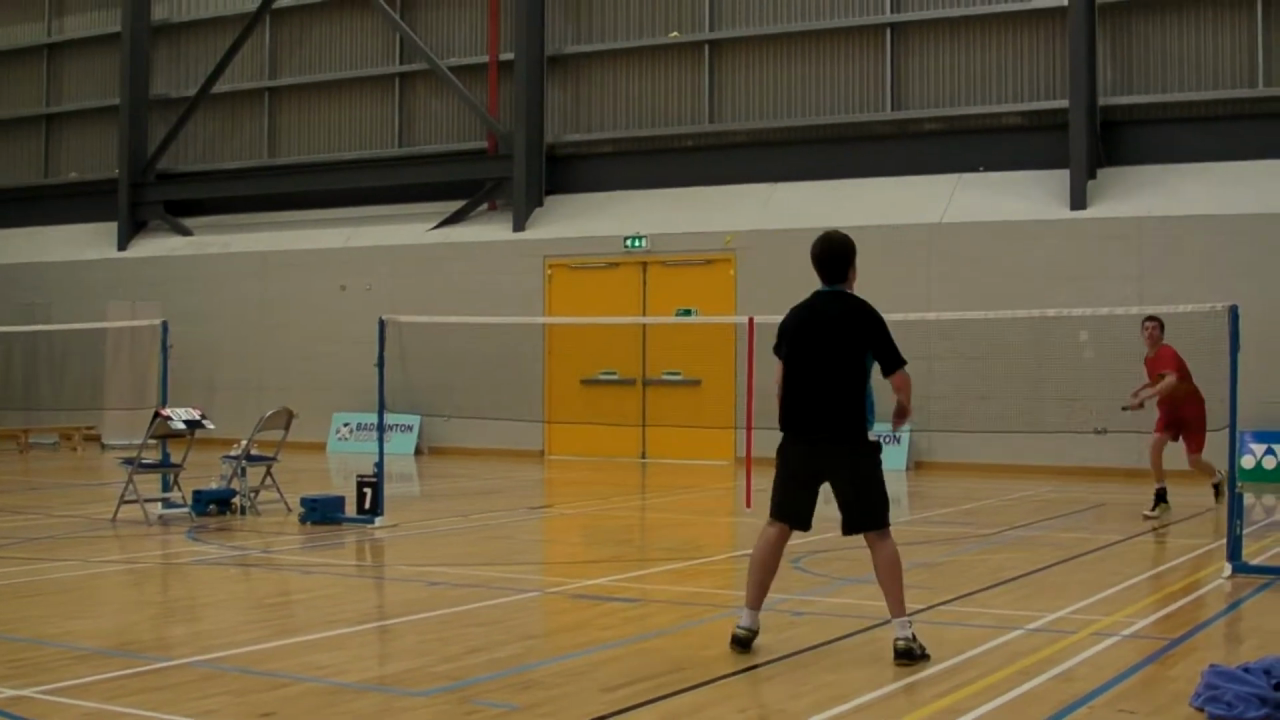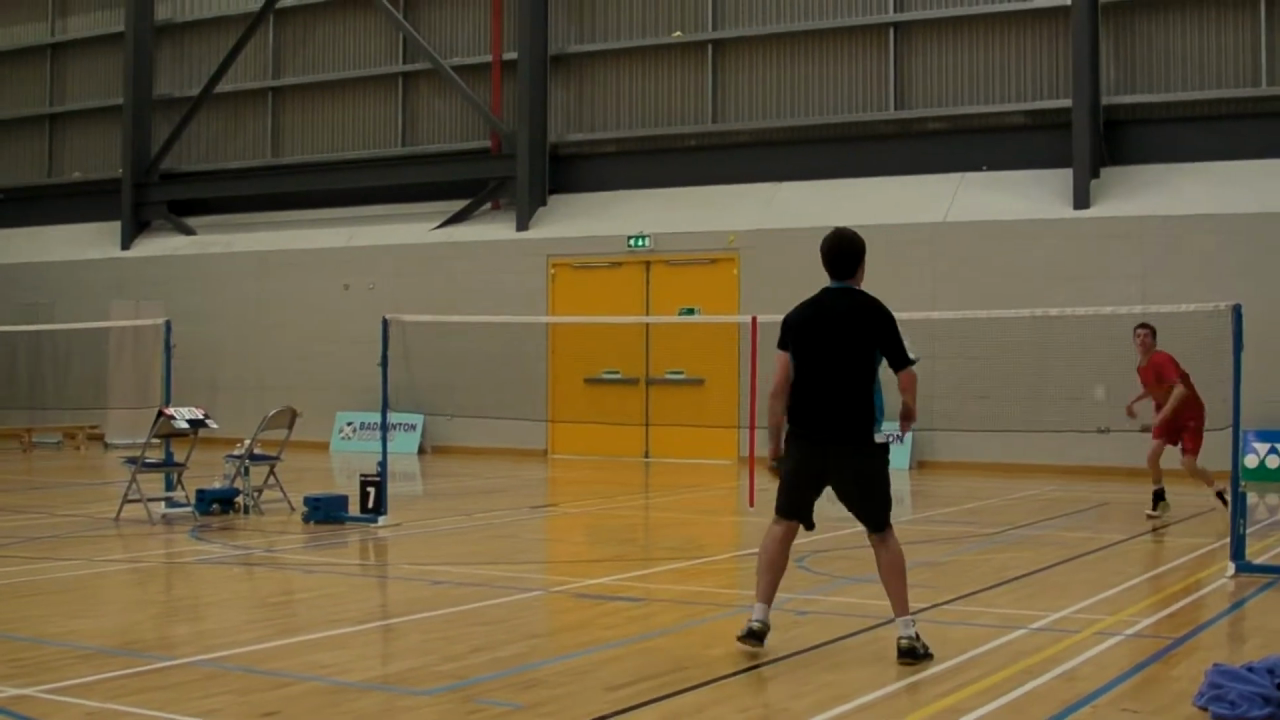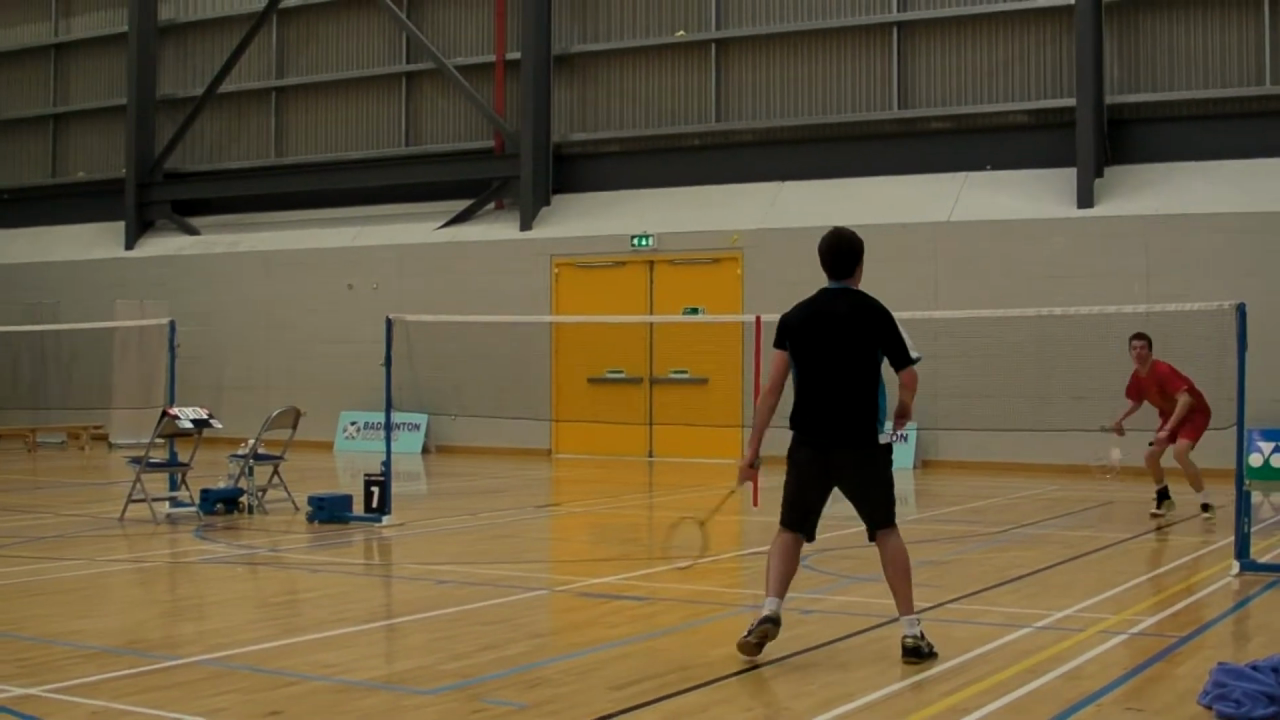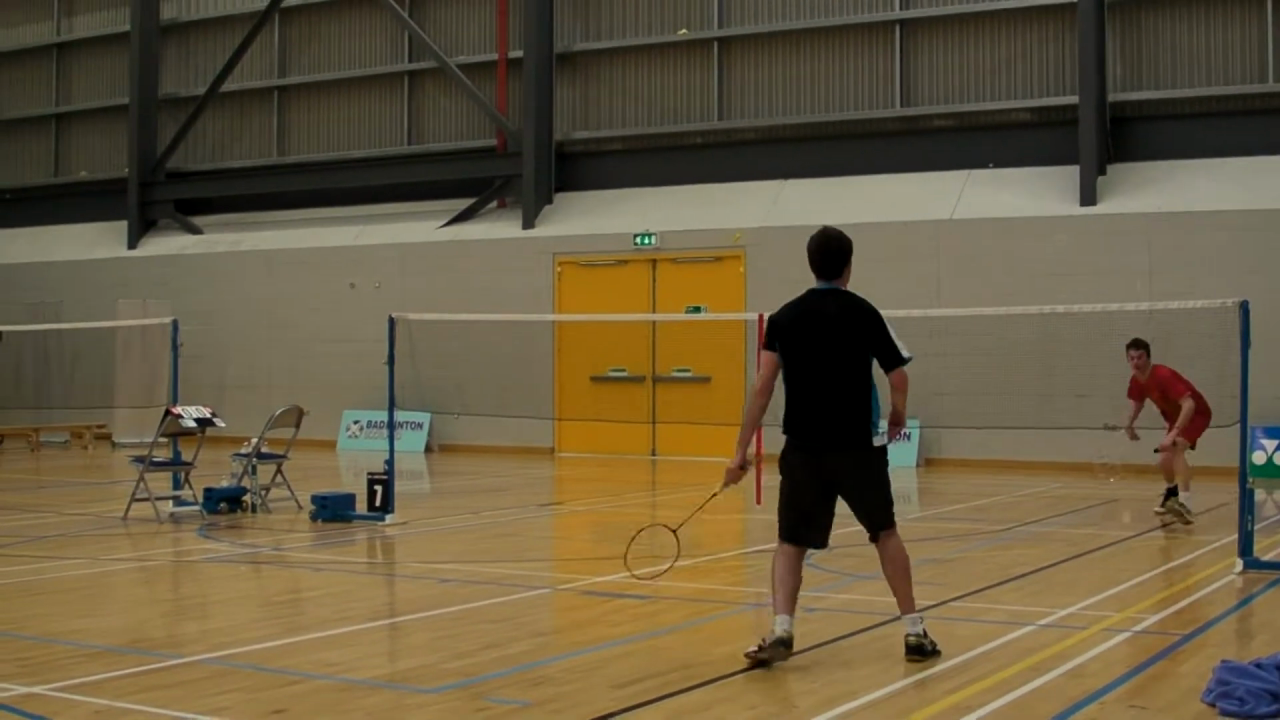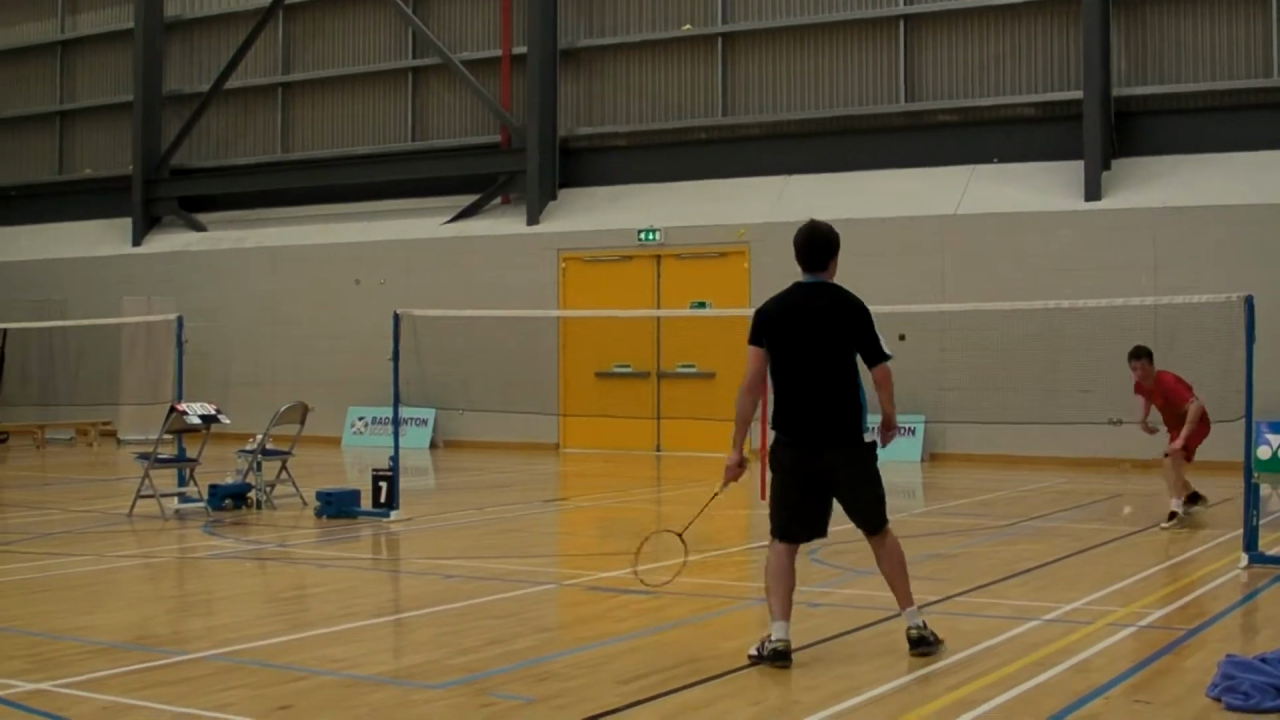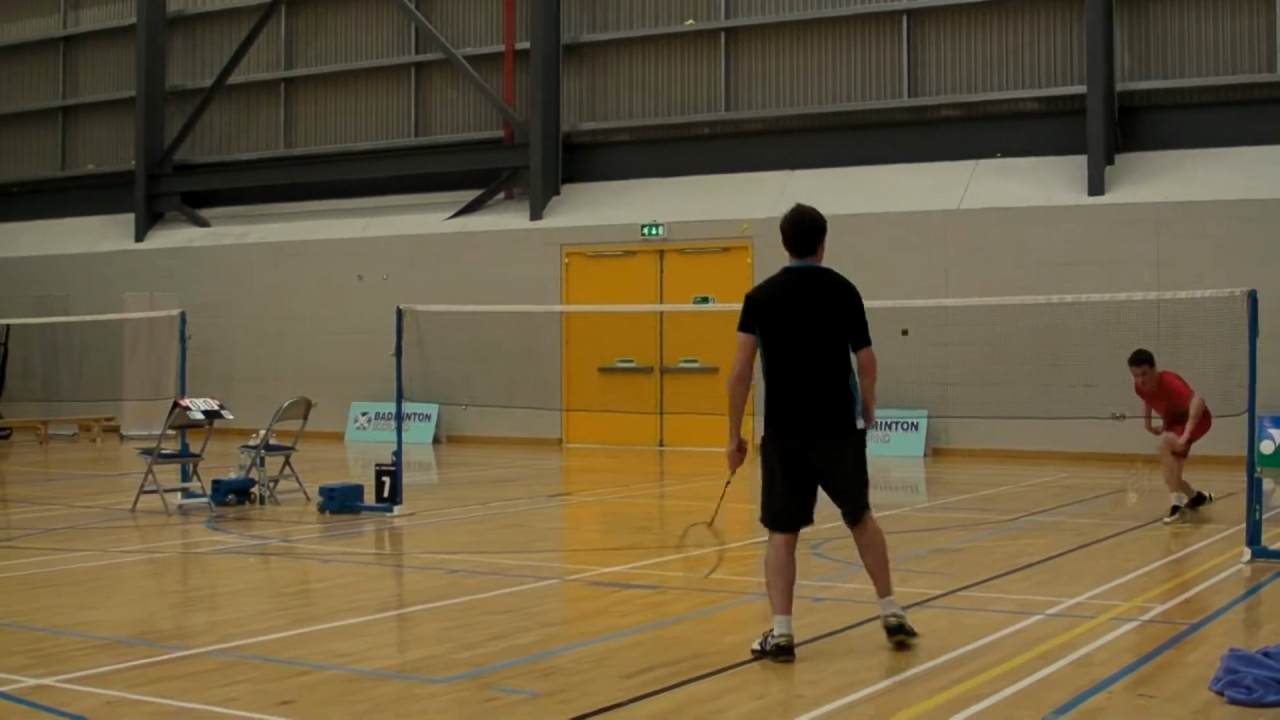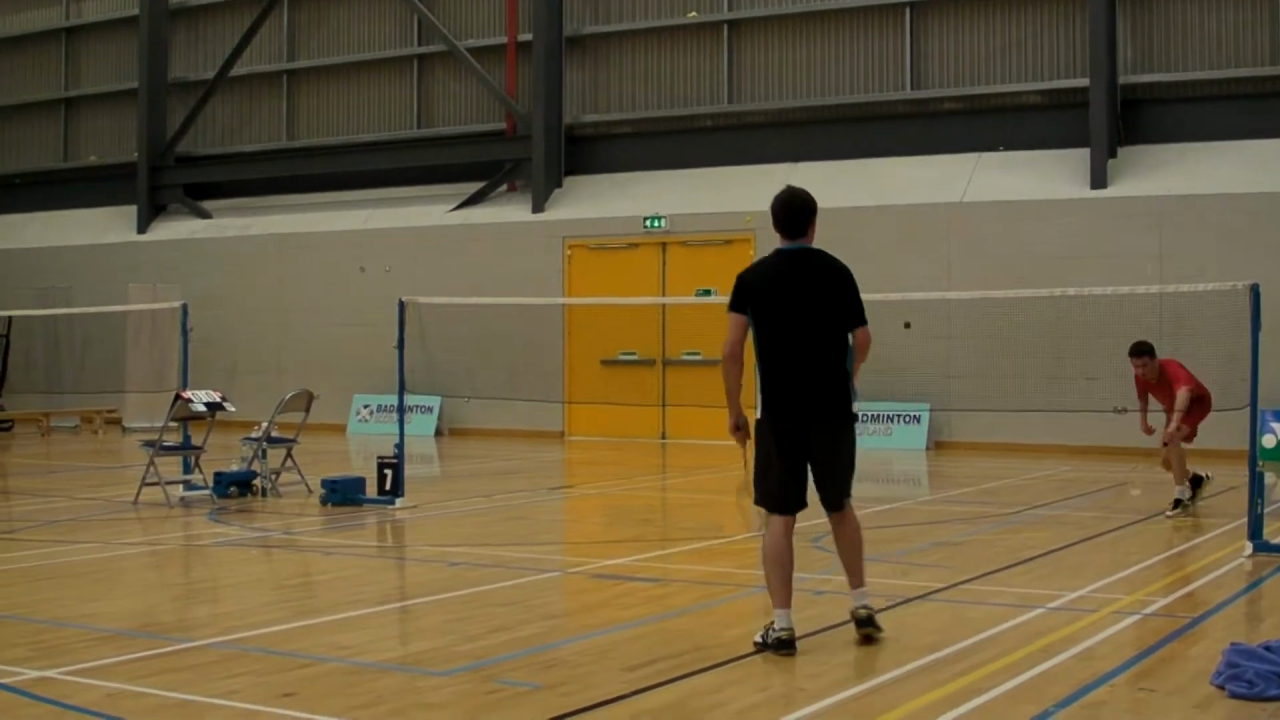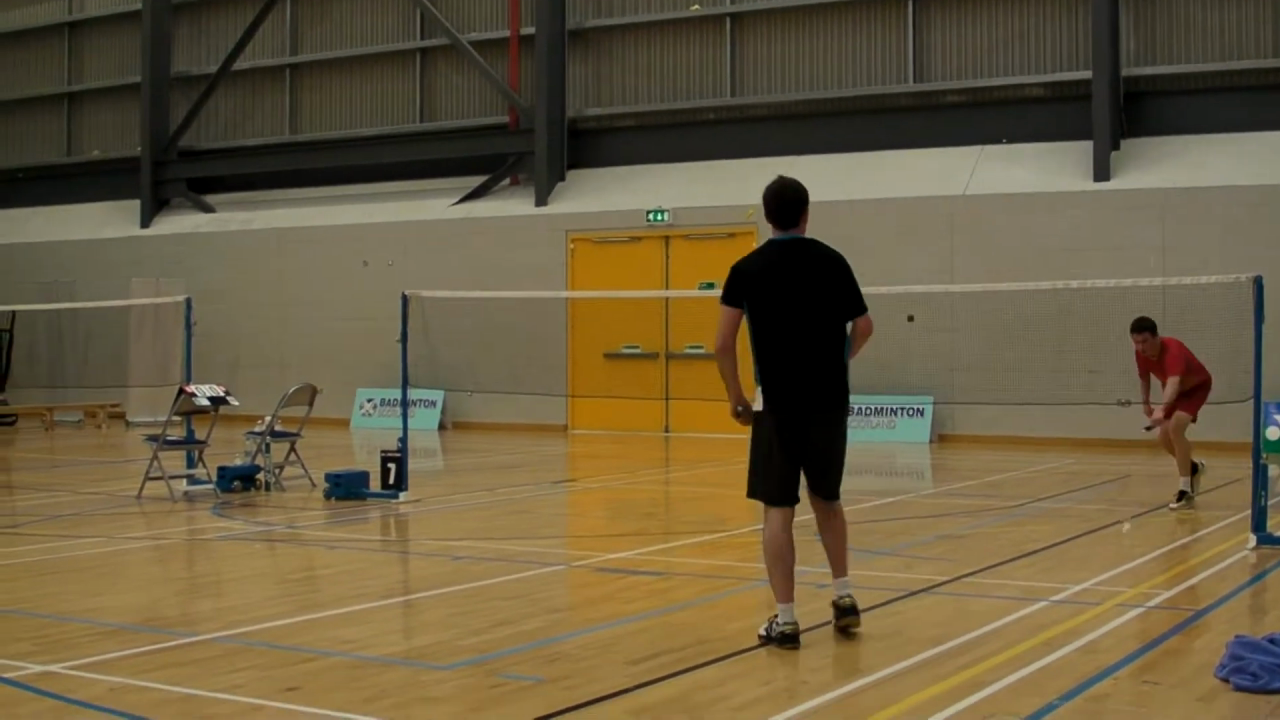
dt=0.1s
person 1, frame 1
left shoulder: (794, 317)
right shoulder: (861, 313)
right elbow: (900, 381)
right wrist: (904, 404)
left hip: (798, 439)
right hip: (849, 440)
left knee: (777, 527)
right knee: (878, 534)
left ankle: (746, 625)
right ankle: (903, 636)
person 1, frame 2
left shoulder: (799, 315)
right shoulder: (874, 312)
left elbow: (780, 386)
right elbow: (907, 380)
left wrist: (772, 445)
right wrist: (909, 410)
left hip: (804, 439)
right hip: (860, 441)
left knee: (783, 523)
right knee: (883, 535)
left ankle: (759, 616)
right ankle: (907, 635)
person 1, frame 3
left shoulder: (795, 317)
right shoulder: (874, 313)
left elbow: (772, 386)
right elbow: (908, 379)
left wrist: (752, 448)
right wrist: (904, 407)
left hip: (809, 443)
right hip: (864, 443)
left knee: (790, 533)
right knee: (886, 533)
left ankle: (769, 612)
right ankle: (912, 633)
person 1, frame 4
left shoulder: (784, 318)
right shoulder: (864, 312)
left elbow: (762, 388)
right elbow: (898, 379)
left wrist: (741, 451)
right wrist: (898, 413)
left hip: (804, 448)
right hip: (860, 445)
left knee: (791, 544)
right knee: (885, 534)
left ankle: (780, 630)
right ankle: (915, 633)
person 1, frame 5
left shoulder: (770, 311)
right shoulder: (851, 306)
left elbow: (752, 383)
right elbow: (881, 374)
left wrist: (737, 448)
right wrist: (889, 416)
left hip: (792, 445)
right hip: (848, 441)
left knee: (783, 542)
right knee: (878, 532)
left ankle: (778, 637)
right ankle: (916, 625)
person 1, frame 6
left shoulder: (761, 296)
right shoulder: (843, 290)
left elbow: (741, 371)
right elbow: (866, 362)
left wrist: (735, 435)
right wrist: (867, 407)
left hip: (783, 432)
right hip: (840, 427)
left knee: (781, 531)
right knee: (860, 520)
left ankle: (780, 633)
right ankle: (892, 613)
person 1, frame 7
left shoulder: (752, 278)
right shoulder: (836, 272)
left elbow: (732, 351)
right elbow: (862, 341)
left wrist: (735, 411)
left hip: (779, 414)
right hip: (833, 411)
left knee: (779, 517)
right knee: (839, 507)
left ankle: (781, 625)
right ankle: (862, 605)
person 1, frame 8
left shoulder: (748, 268)
right shoulder: (832, 261)
left elbow: (724, 344)
right elbow: (864, 327)
left wrist: (735, 396)
left hip: (776, 405)
right hip: (829, 401)
left knee: (778, 508)
right knee: (826, 499)
left ankle: (784, 619)
right ankle: (842, 595)
person 2, frame 1
left shoulder: (1167, 354)
right shoulder: (1148, 358)
left elbow: (1171, 381)
left wrist: (1144, 398)
right wrist: (1140, 389)
left hip: (1191, 408)
right hip: (1168, 408)
left knee: (1194, 461)
right knee: (1155, 447)
left ankle: (1217, 479)
right ankle: (1161, 499)
person 2, frame 2
left shoulder: (1163, 360)
right shoulder: (1141, 367)
left elbow: (1180, 389)
left wrist: (1161, 416)
right wrist: (1133, 402)
left hip: (1190, 413)
right hip: (1167, 416)
left knee: (1188, 466)
right knee: (1152, 455)
left ankle: (1219, 490)
right ankle: (1159, 499)
person 2, frame 3
left shoulder: (1163, 370)
right shoulder: (1136, 377)
left elbow: (1185, 399)
right elbow: (1137, 401)
left wrist: (1168, 429)
right wrist: (1120, 420)
left hip: (1195, 412)
right hip: (1171, 416)
left knee: (1179, 453)
right knee: (1151, 457)
left ankle: (1205, 502)
right ankle: (1164, 498)
person 2, frame 4
left shoulder: (1163, 375)
right shoulder: (1135, 380)
left elbow: (1188, 404)
right elbow: (1137, 401)
left wrist: (1173, 434)
right wrist: (1129, 424)
left hip: (1197, 414)
right hip: (1175, 417)
left knee: (1177, 448)
right knee: (1164, 462)
left ankle: (1184, 503)
right ankle: (1171, 494)
person 2, frame 5
left shoulder: (1167, 381)
right shoulder: (1140, 383)
left elbow: (1196, 406)
left wrist: (1181, 439)
right wrist: (1143, 420)
left hip: (1195, 423)
right hip: (1176, 425)
left knee: (1171, 458)
left ankle: (1176, 510)
right ankle: (1194, 497)
person 2, frame 6
left shoulder: (1170, 382)
right shoulder: (1140, 385)
left elbow: (1198, 401)
left wrist: (1186, 435)
right wrist: (1147, 420)
left hip: (1196, 420)
right hip: (1175, 421)
left knee: (1165, 445)
left ankle: (1179, 504)
right ankle: (1199, 497)
person 2, frame 7
left shoulder: (1171, 369)
right shoulder: (1140, 377)
left elbow: (1184, 392)
right elbow: (1143, 396)
left wrist: (1174, 423)
right wrist: (1143, 420)
left hip: (1197, 403)
right hip: (1175, 409)
left knee: (1171, 439)
right knee: (1166, 460)
left ankle: (1182, 498)
right ankle: (1197, 479)
person 2, frame 8
left shoulder: (1173, 350)
right shoulder: (1141, 352)
left elbow: (1173, 382)
right elbow: (1144, 376)
left wrist: (1161, 410)
right wrist: (1145, 403)
left hip: (1197, 386)
right hip: (1175, 391)
left knee: (1175, 428)
right knee: (1164, 438)
left ankle: (1186, 490)
right ankle: (1193, 468)
